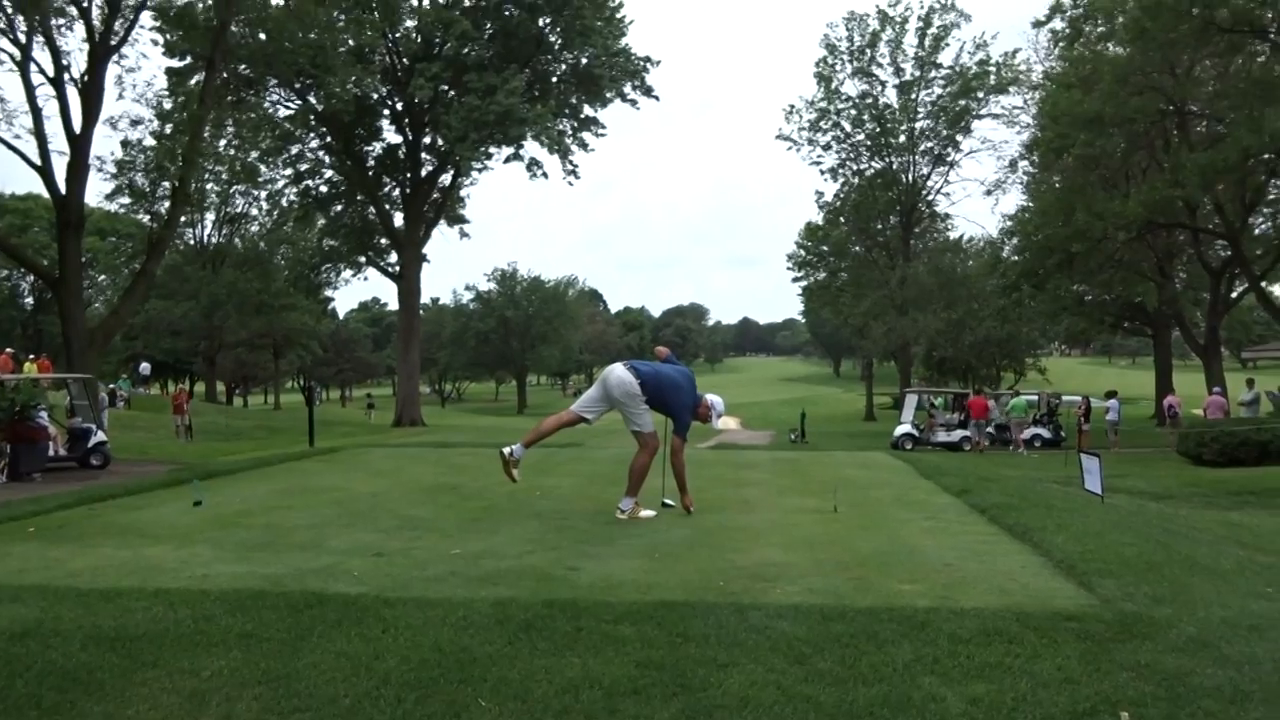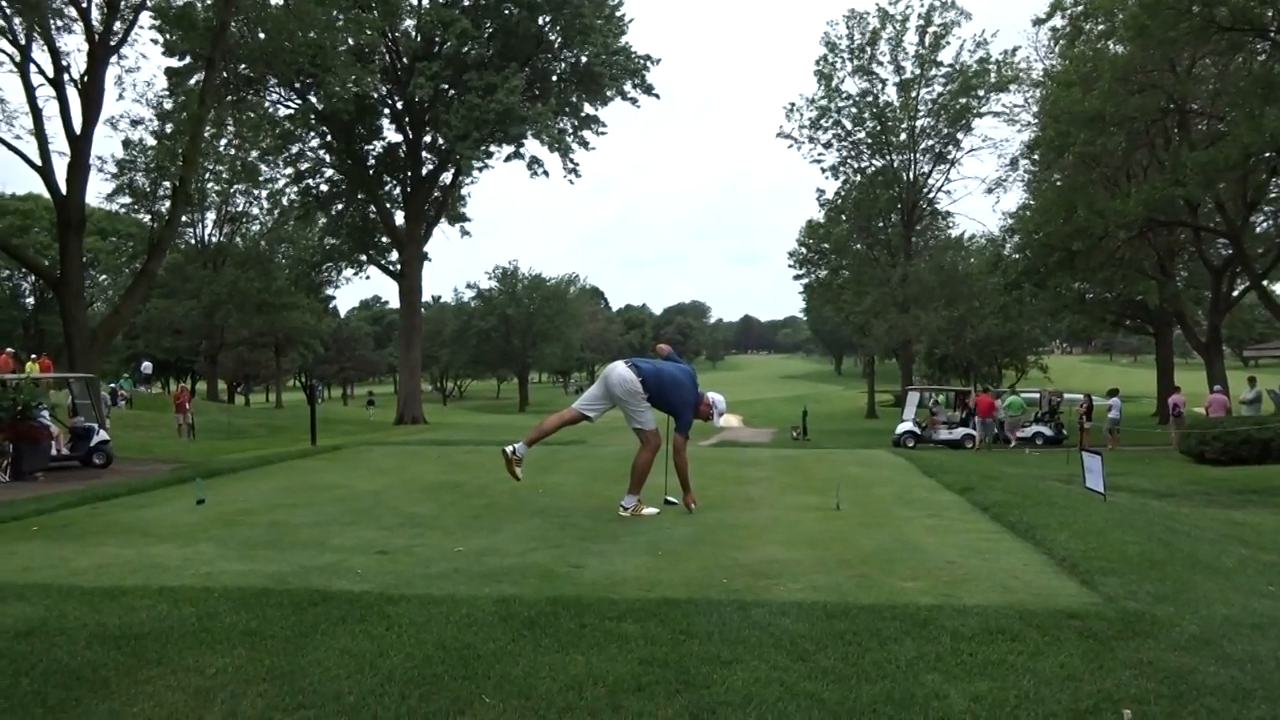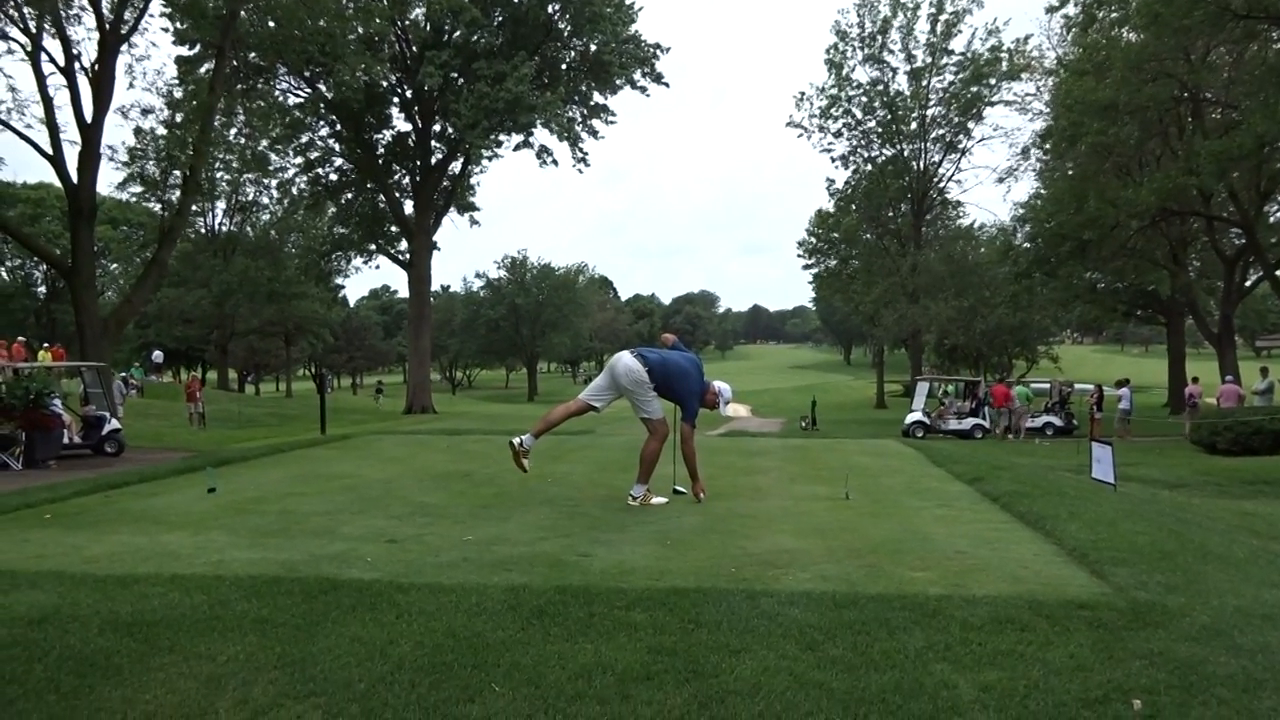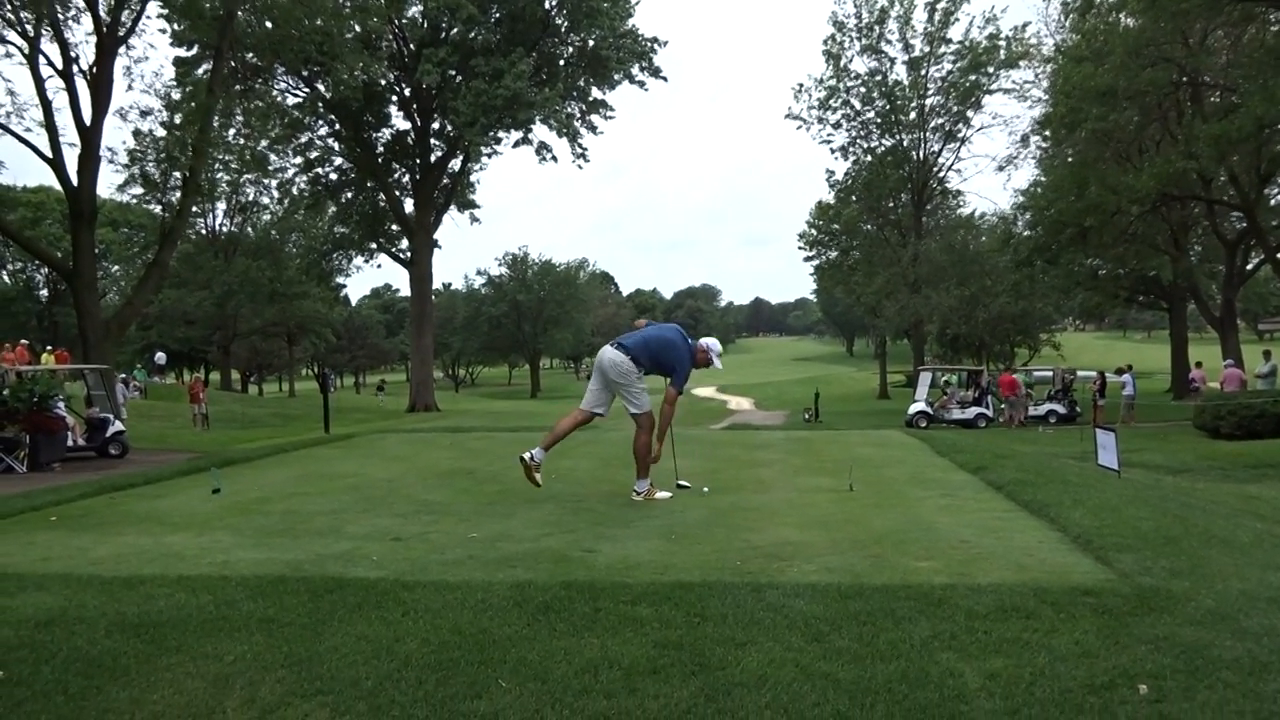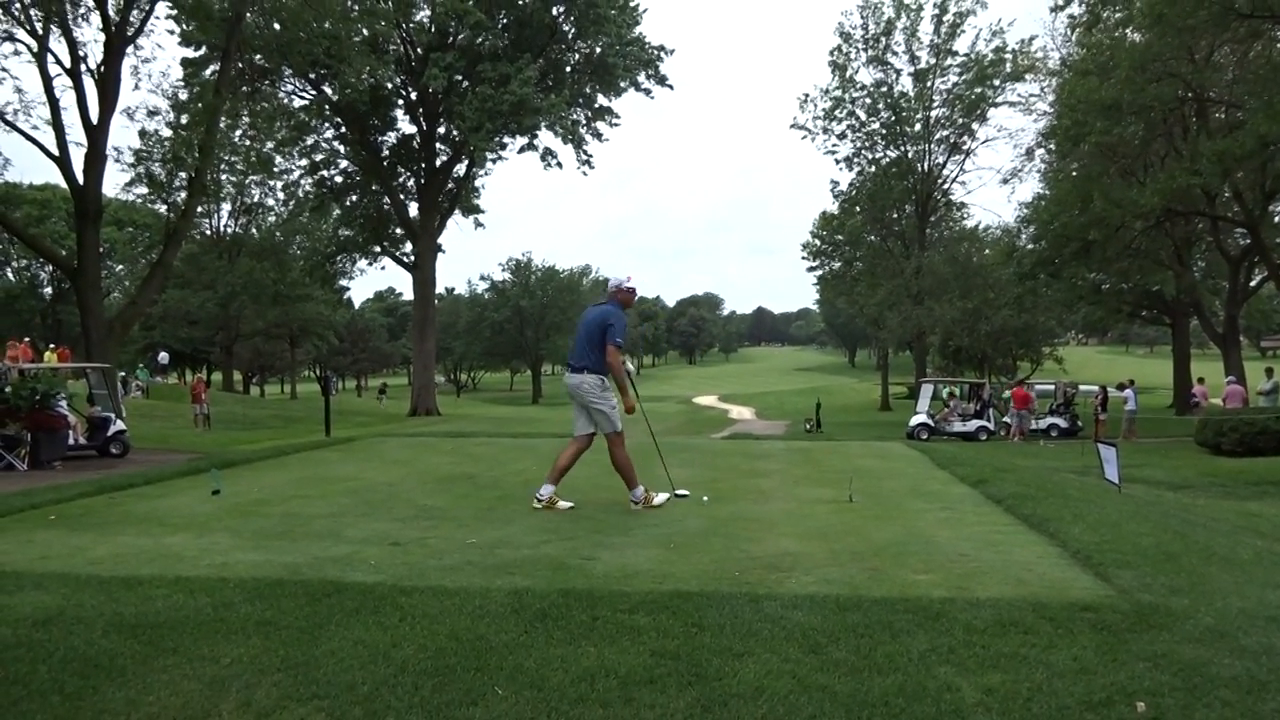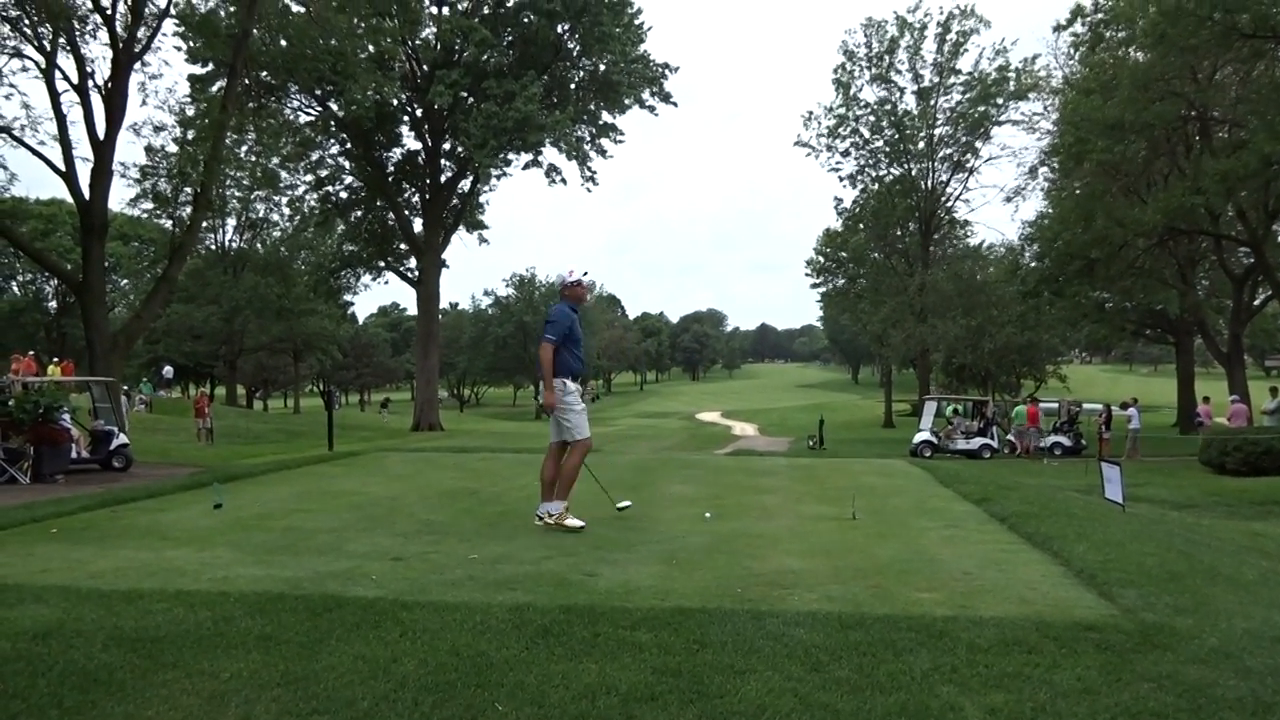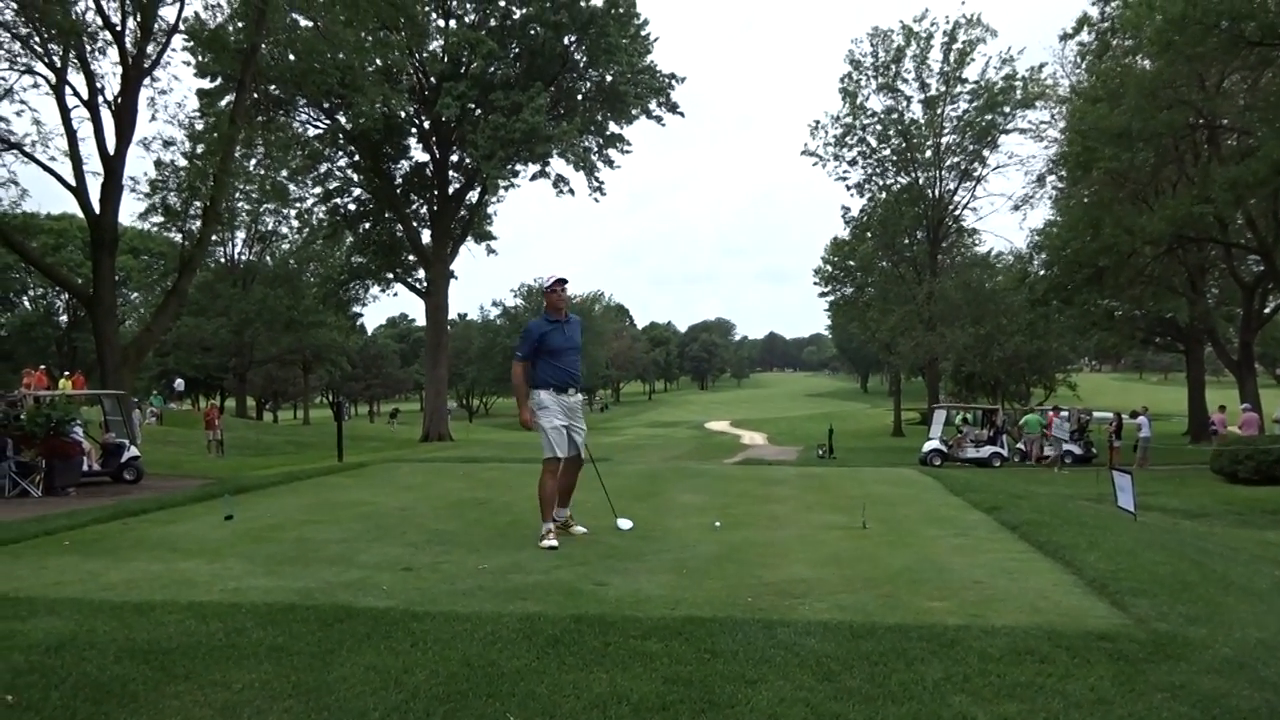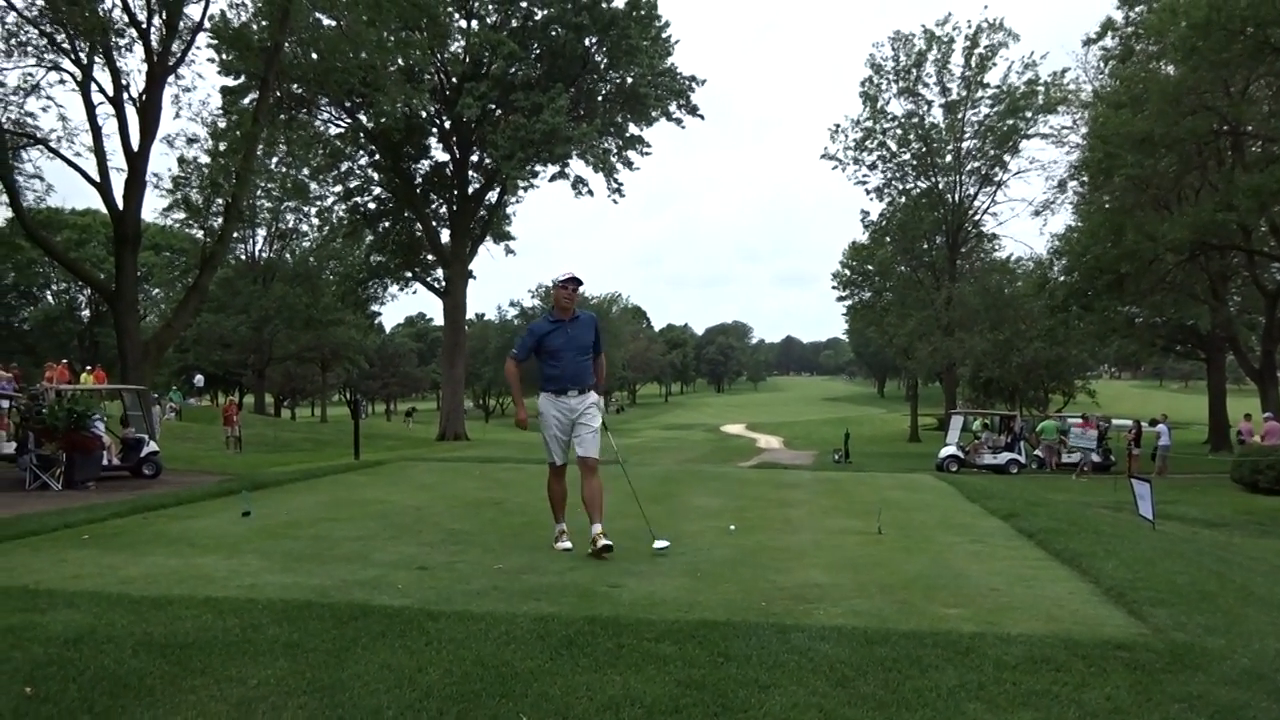
dt=0.5s
person 1, frame 1
left shoulder: (687, 376)
right shoulder: (685, 407)
left elbow: (659, 350)
right elbow: (676, 455)
right wrist: (684, 494)
left hip: (615, 372)
right hip: (628, 384)
left knee: (569, 417)
right knee: (649, 446)
left ankle: (516, 452)
right ankle: (627, 506)
person 1, frame 2
left shoulder: (689, 374)
right shoulder: (686, 405)
left elbow: (661, 347)
right elbow: (679, 454)
right wrist: (687, 492)
left hip: (616, 370)
right hip: (629, 382)
left knee: (571, 414)
right knee: (651, 443)
left ankle: (519, 450)
right ankle: (630, 503)
person 1, frame 3
left shoulder: (695, 363)
right shoulder: (693, 393)
left elbow: (666, 337)
right elbow: (687, 443)
right wrist: (696, 481)
left hip: (622, 360)
right hip: (635, 372)
left knee: (578, 405)
right knee: (659, 432)
left ankle: (525, 442)
right ankle: (639, 493)
person 1, frame 4
left shoulder: (676, 330)
right shoulder: (684, 358)
left elbow: (640, 323)
right elbow: (669, 404)
right wrist: (658, 443)
left hip: (605, 355)
right hip: (622, 364)
left knee: (584, 414)
right knee: (646, 423)
left ankle: (536, 455)
right ankle: (642, 487)
person 1, frame 5
left shoulder: (592, 310)
right shoulder: (616, 316)
right elbow: (611, 358)
left wrist: (620, 361)
right wrist: (626, 395)
left hip: (574, 378)
right hip: (591, 380)
left knee: (581, 440)
right knee: (615, 438)
left ankle: (545, 494)
right ankle: (639, 496)
person 1, frame 6
left shoulder: (569, 313)
right shoulder: (562, 314)
right elbow: (545, 351)
right wrist: (549, 391)
left hip: (567, 387)
right hip: (563, 387)
left knee: (558, 448)
right knee: (581, 445)
left ankle: (546, 510)
right ankle: (557, 509)
person 1, frame 7
left shoulder: (576, 323)
right shoulder: (536, 327)
right elbow: (518, 367)
right wrist: (523, 407)
left hip: (573, 399)
right hip: (548, 400)
left knee: (575, 461)
right knee: (552, 464)
left ankle: (562, 515)
right ankle: (548, 528)
person 1, frame 8
left shoulder: (590, 321)
right shoulder: (538, 328)
left elbow: (598, 357)
right elbow: (512, 363)
left wrist: (599, 393)
right wrist: (519, 406)
left hip: (586, 402)
right hip: (553, 403)
left knee: (589, 466)
right knee: (557, 469)
left ankle: (598, 533)
right ankle: (560, 530)
